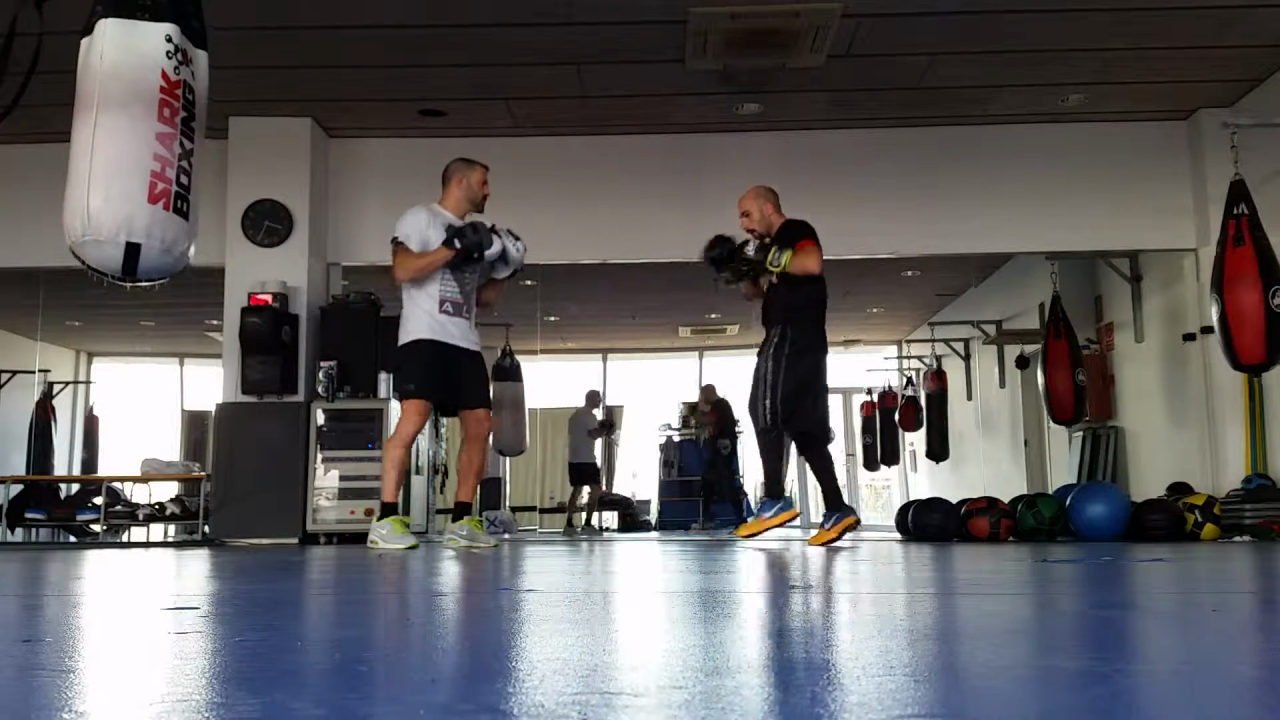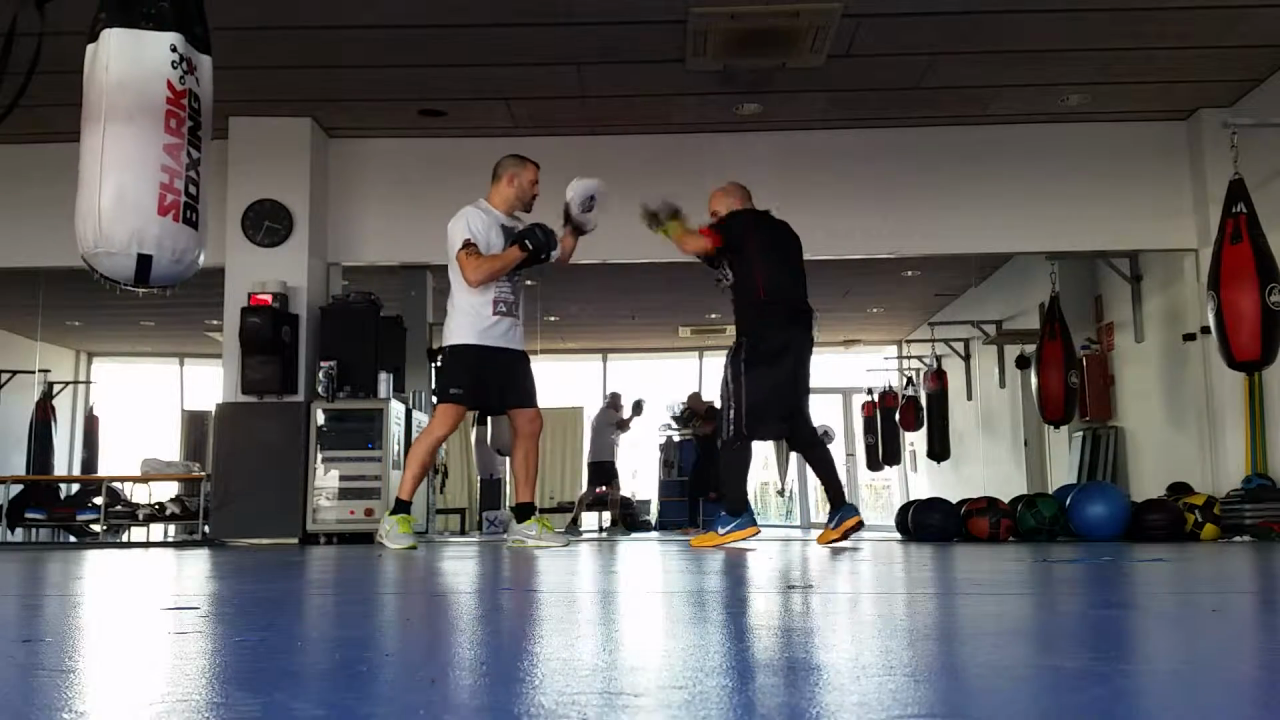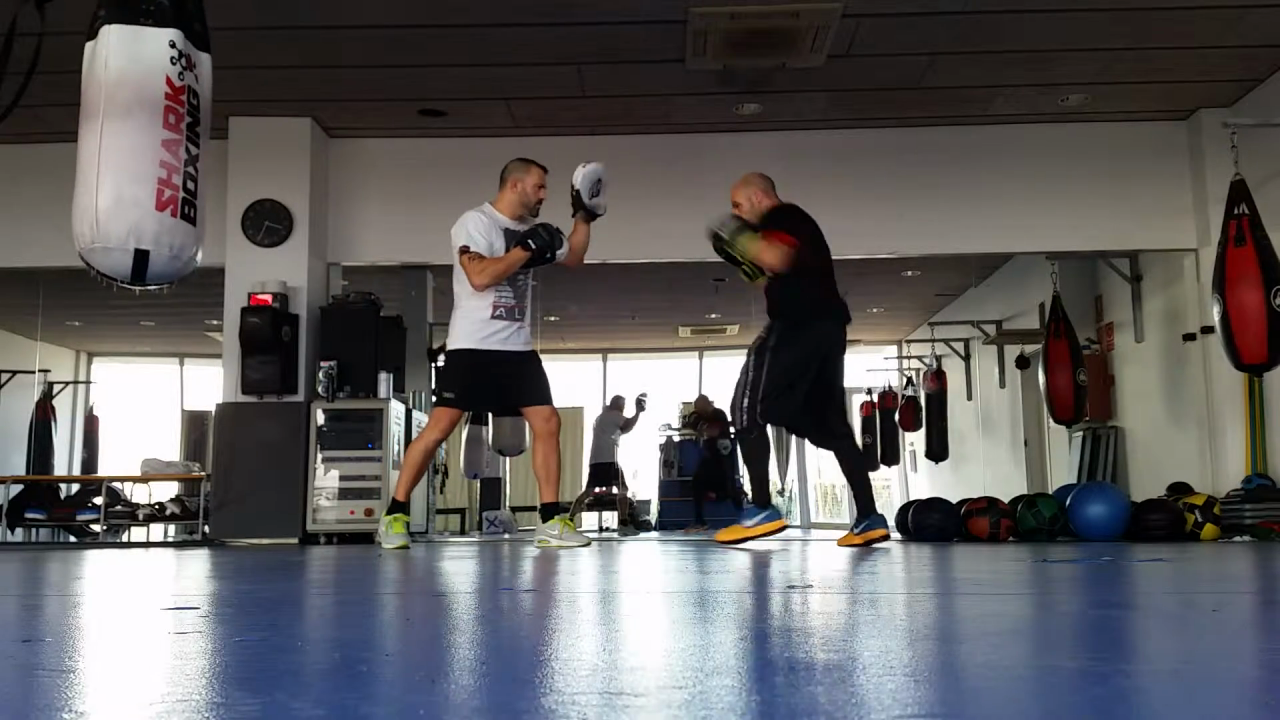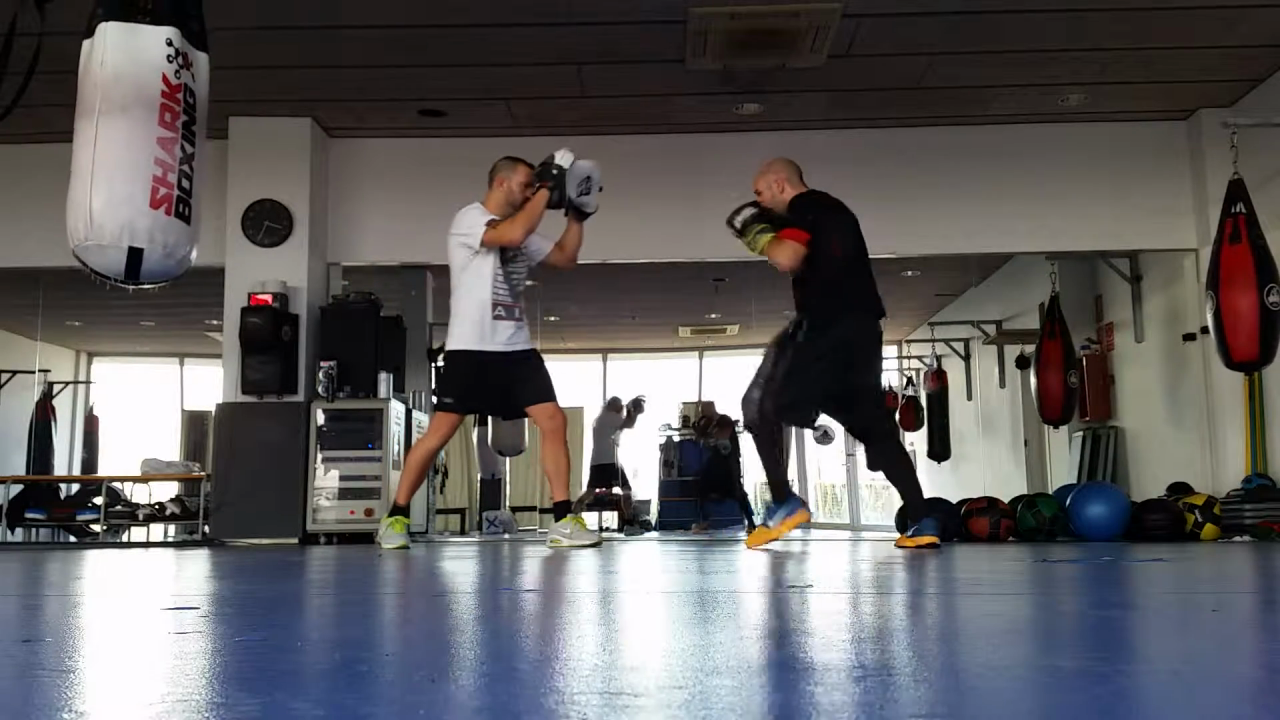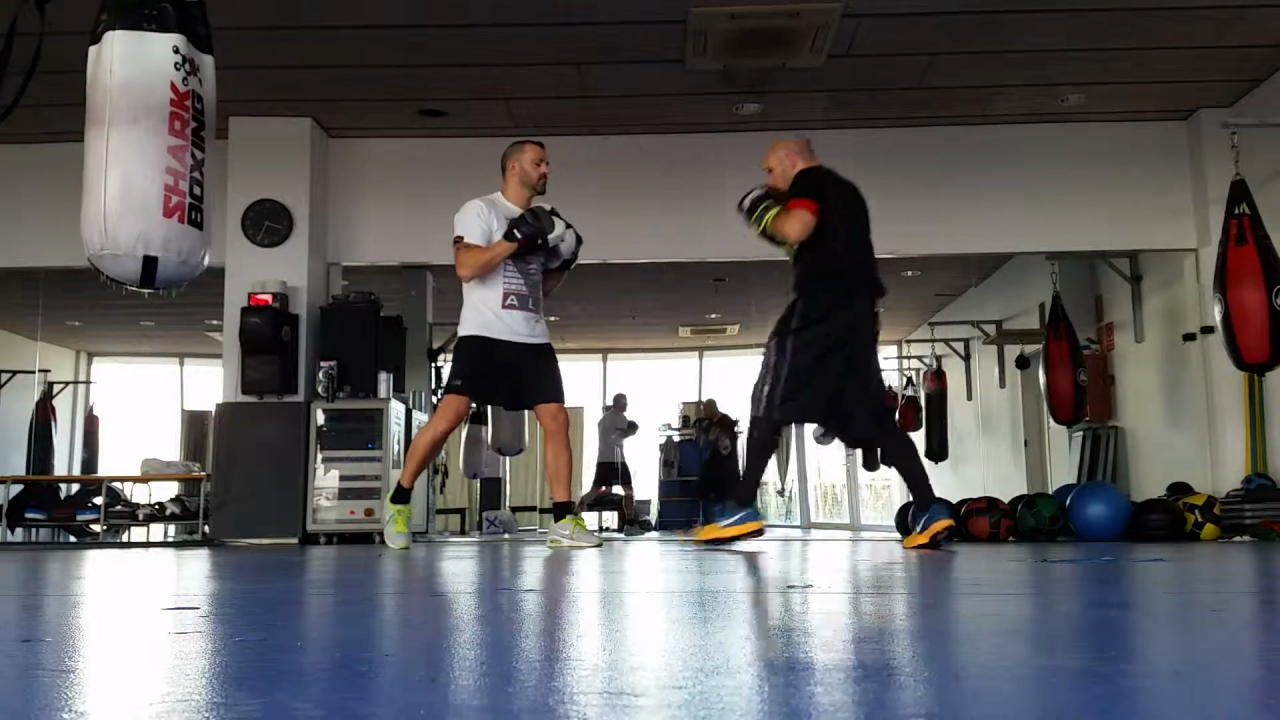
dt=1s
person 1, frame 1
left shoulder: (476, 236)
right shoulder: (420, 218)
left elbow: (484, 298)
right elbow: (402, 271)
left wrist: (502, 272)
right wrist: (453, 247)
left hip: (465, 343)
right hip: (424, 338)
left knee: (479, 427)
right knee: (414, 419)
left ankle: (461, 520)
right ankle: (386, 519)
person 1, frame 2
left shoulder: (516, 227)
right shoulder: (472, 218)
left elbow: (556, 256)
right elbow: (475, 273)
left wrist: (573, 228)
right wrist: (524, 248)
left hip: (509, 344)
right hip: (470, 341)
left knee: (529, 424)
right knee: (445, 423)
left ankle: (524, 520)
right ankle: (397, 515)
person 1, frame 3
left shoulder: (528, 229)
right shoulder: (475, 222)
left elbow: (572, 258)
right elbow: (480, 277)
left wrist: (584, 217)
right wrist: (527, 248)
left hip: (518, 348)
right hip: (472, 345)
left knee: (548, 423)
right knee: (440, 425)
left ankle: (551, 521)
right ankle: (395, 515)
person 1, frame 4
left shoulder: (520, 231)
right shoulder: (468, 219)
left elbow: (565, 258)
right elbow: (513, 234)
left wrist: (575, 213)
right wrist: (547, 189)
left hip: (517, 348)
right hip: (471, 347)
left knee: (553, 421)
right knee: (441, 430)
left ankle: (564, 521)
right ankle: (396, 517)
person 1, frame 5
left shoulder: (539, 222)
right shoulder: (479, 210)
right elbow: (466, 268)
left wrist: (563, 260)
right wrist: (515, 237)
left hip: (532, 340)
right hip: (483, 335)
left knee: (556, 421)
right knee: (448, 416)
left ankle: (564, 522)
right ankle: (399, 501)
person 2, frame 1
left shoulder: (795, 231)
right shoulder: (773, 244)
left elbow: (812, 264)
right elbow: (754, 293)
left wrist: (768, 257)
left hip: (792, 335)
right hip: (797, 340)
left knee: (767, 410)
right knee: (806, 427)
left ankle: (775, 501)
right ankle: (837, 511)
person 2, frame 2
left shoulder: (741, 223)
right shoulder: (783, 233)
left elbow: (693, 244)
left wrist: (667, 221)
right wrist: (723, 263)
left hip: (760, 338)
right hip: (796, 334)
left knee: (737, 421)
right knee: (797, 424)
left ankle: (736, 516)
right ankle: (841, 510)
person 2, frame 3
left shoulder: (783, 216)
right shoulder: (785, 226)
left elbow: (775, 259)
right elbow: (771, 282)
left wrist: (740, 238)
right wrist: (739, 253)
left hip: (796, 328)
right hip: (825, 329)
left knee: (748, 410)
right knee: (832, 425)
left ankle: (762, 509)
right ankle: (869, 517)
person 2, frame 4
left shoulder: (803, 206)
right shoulder: (836, 209)
left elbow: (787, 259)
left wrist: (754, 228)
right wrist: (771, 227)
left hip: (822, 323)
right hip: (862, 325)
left knee: (761, 407)
right knee: (875, 426)
left ankle: (785, 503)
right ankle: (922, 523)
person 2, frame 5
left shoulder: (810, 181)
right shoulder: (845, 190)
left elbow: (795, 231)
left wrist: (764, 211)
right wrist: (776, 218)
left hip: (822, 307)
right hip: (858, 310)
left knee: (771, 404)
right knee: (871, 417)
left ankle: (743, 508)
right ankle: (930, 510)
